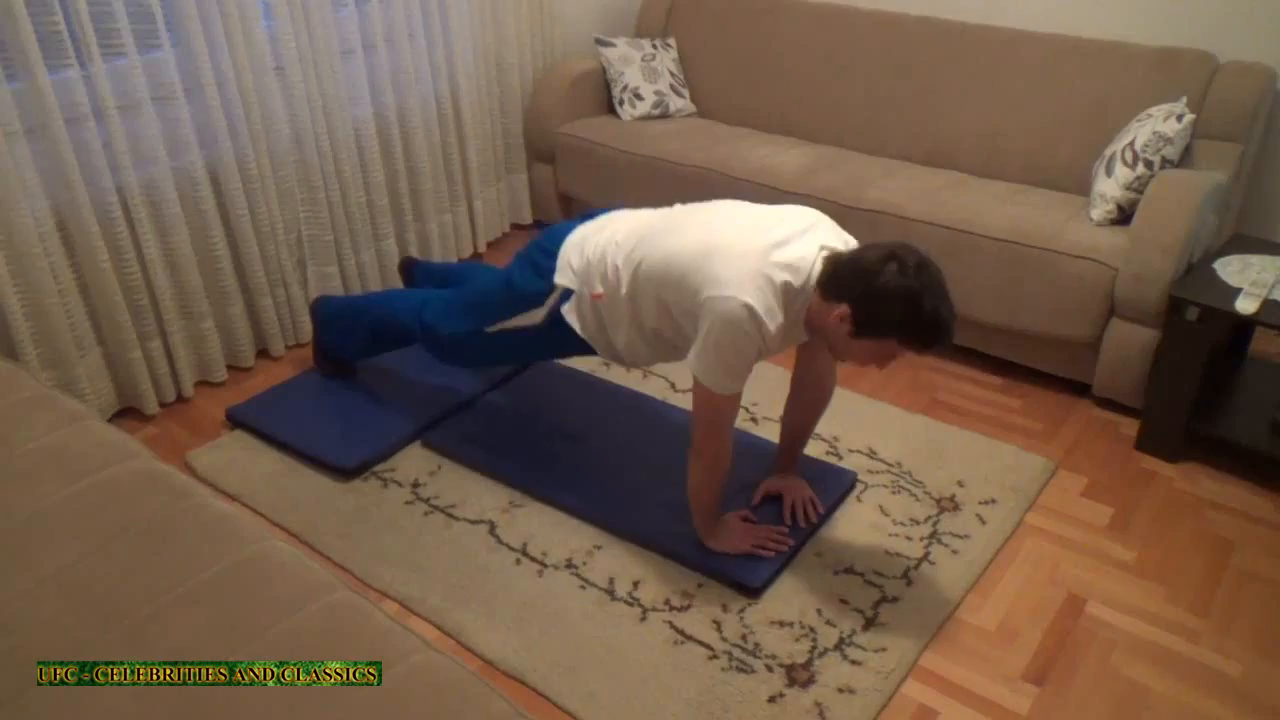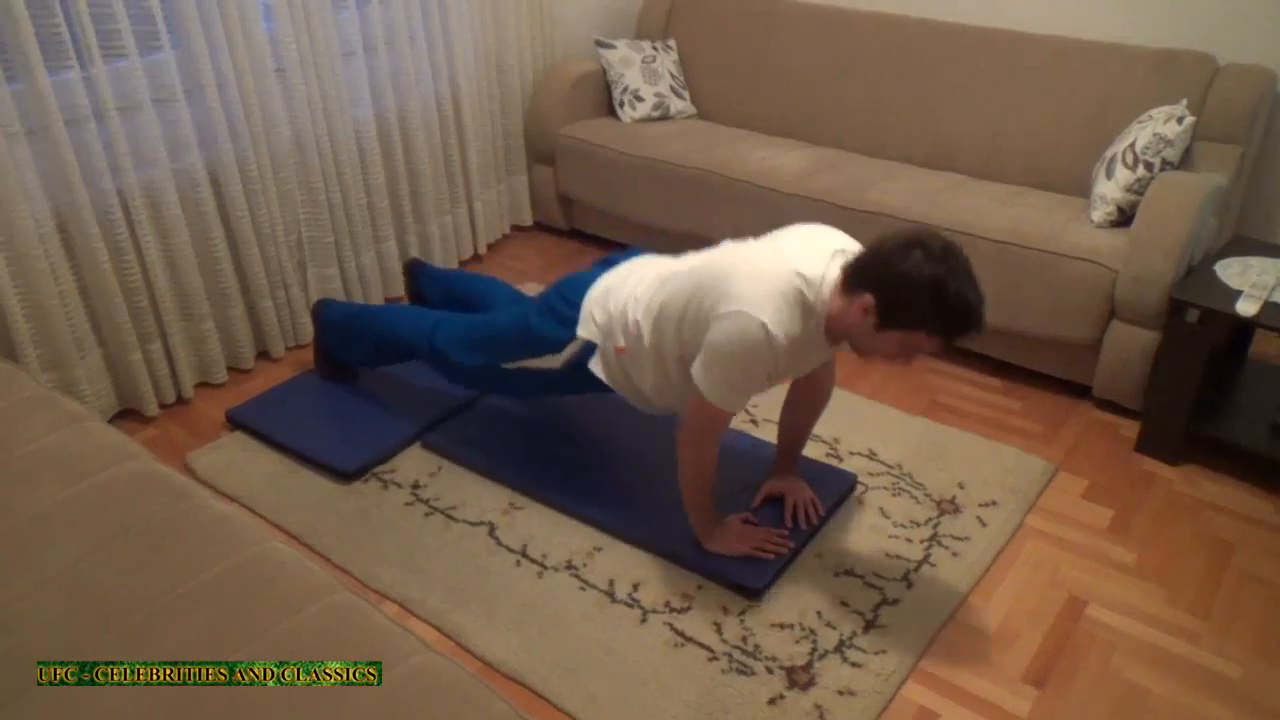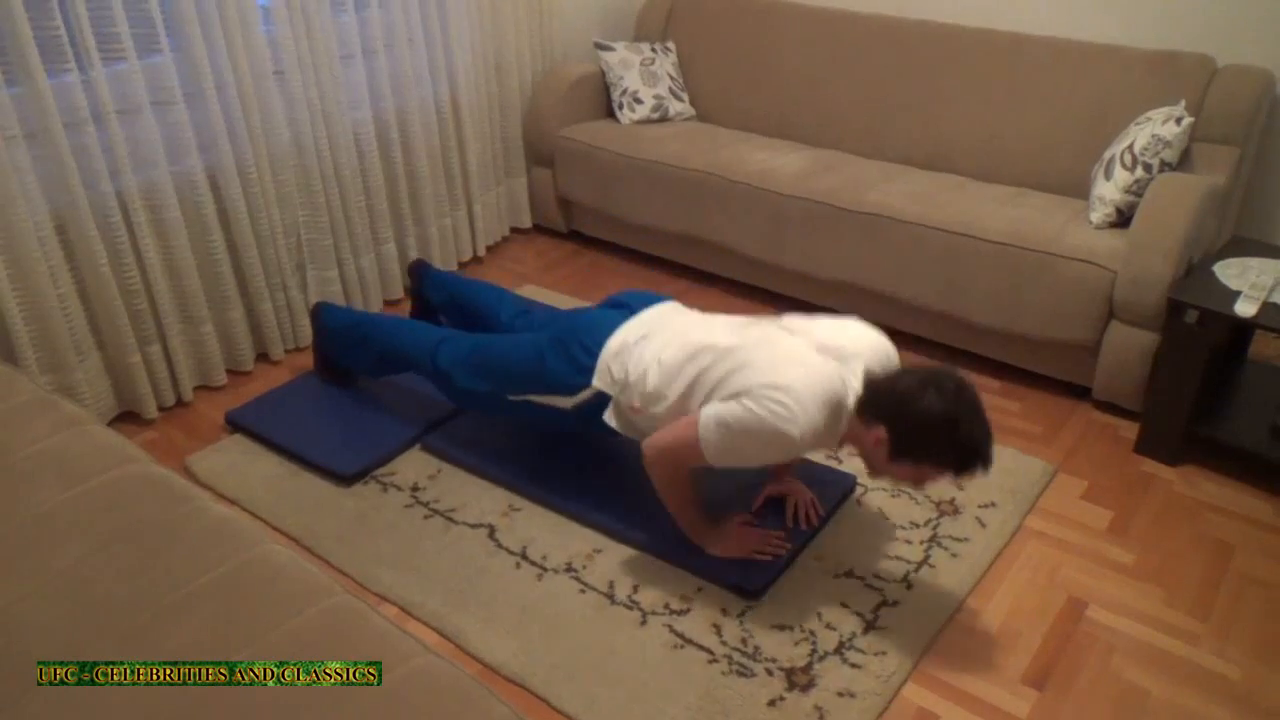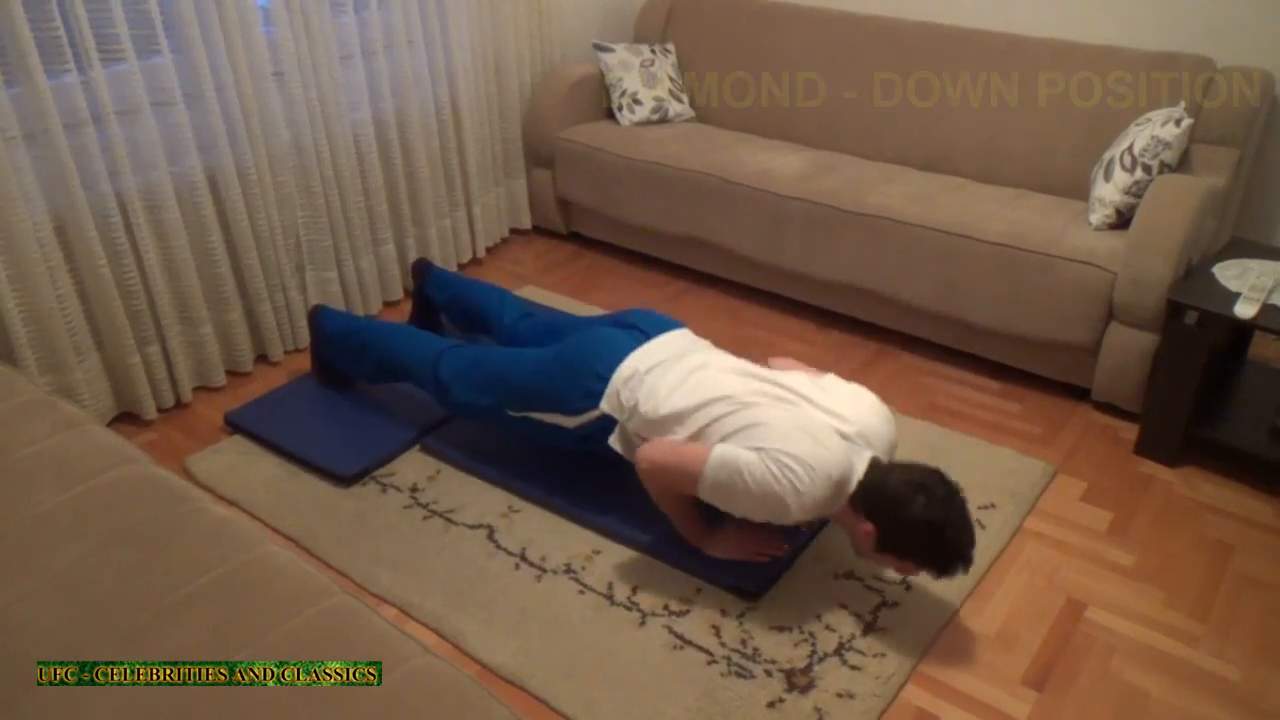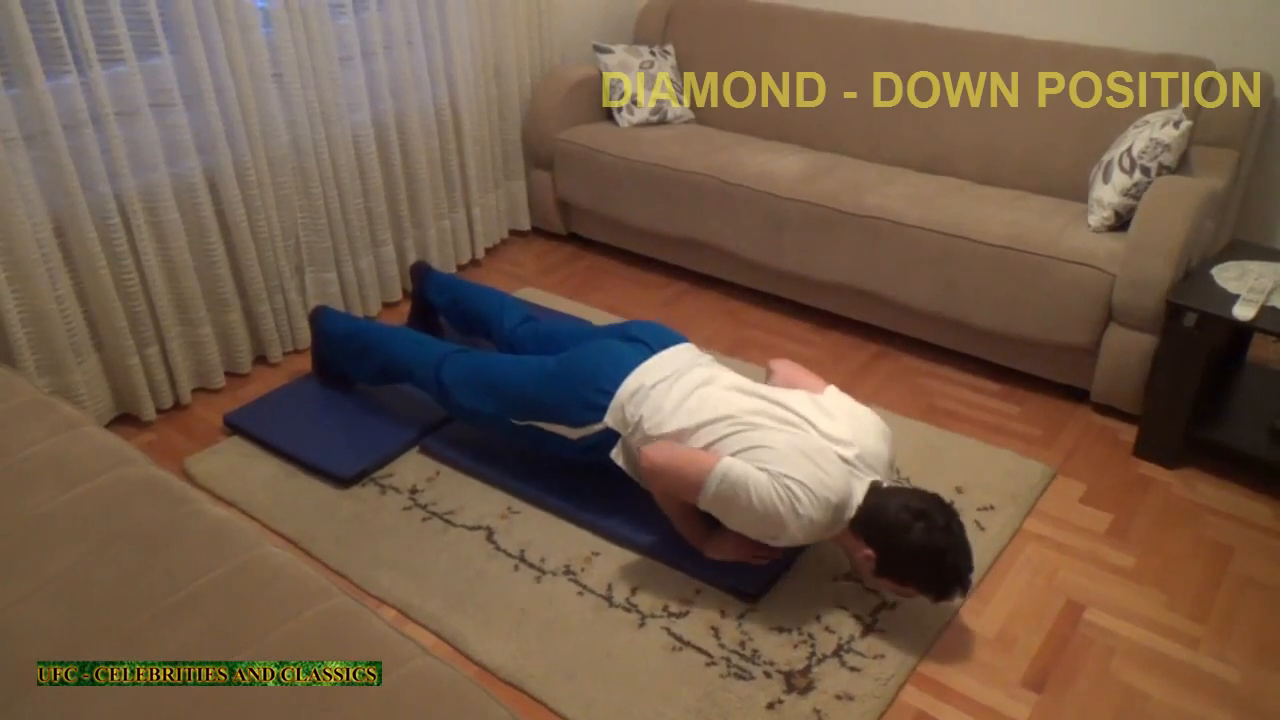
dt=0.2s
person 1, frame 1
left shoulder: (839, 262)
right shoulder: (745, 303)
left elbow: (816, 368)
right elbow: (710, 435)
left wrist: (786, 470)
right wrist: (712, 530)
left hip: (618, 244)
right hip: (572, 278)
left knee: (490, 291)
right knee: (446, 330)
left ankle: (425, 274)
right ankle: (337, 321)
person 1, frame 2
left shoulder: (848, 261)
right shoulder: (761, 322)
left elbow: (813, 370)
right elbow: (701, 435)
left wrist: (786, 467)
right wrist: (711, 532)
left hip: (636, 278)
right hip: (593, 329)
left knee: (510, 308)
right knee: (457, 347)
left ankle: (429, 280)
right ankle: (340, 325)
person 1, frame 3
left shoulder: (875, 354)
right shoulder: (791, 413)
right elbow: (662, 450)
left wrist: (784, 470)
right wrist: (708, 536)
left hip: (654, 320)
right hip: (605, 367)
left knee: (524, 323)
right knee: (459, 365)
left ankle: (434, 286)
right ankle: (340, 328)
person 1, frame 4
left shoulder: (874, 425)
right shoulder: (792, 489)
right elbow: (654, 462)
right wrist: (706, 539)
left hip: (658, 343)
right hip: (606, 391)
left knee: (523, 329)
right knee: (458, 374)
left ankle: (435, 285)
right ankle: (338, 330)
person 1, frame 5
left shoulder: (873, 439)
right shoulder: (792, 509)
left elbow: (782, 366)
right elbow: (655, 461)
right wrist: (707, 540)
left hip: (659, 355)
right hip: (607, 403)
left knee: (525, 333)
right knee: (458, 377)
left ankle: (434, 288)
right ankle: (338, 334)
